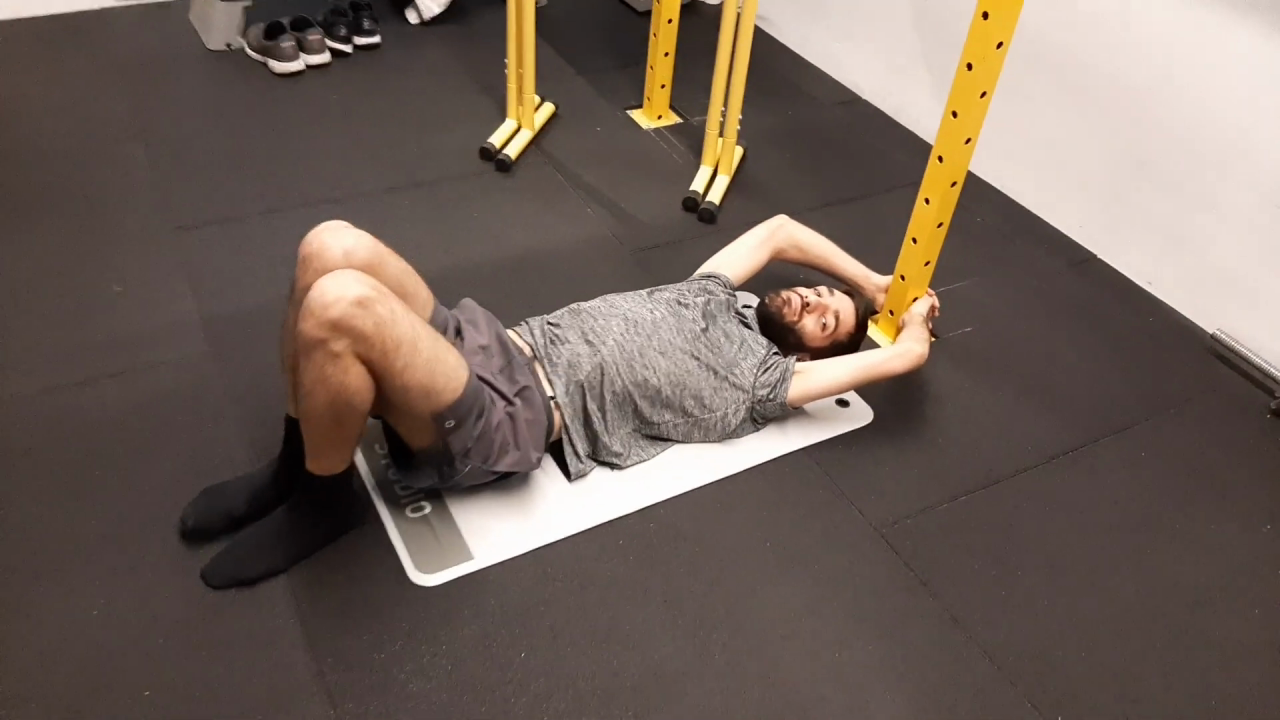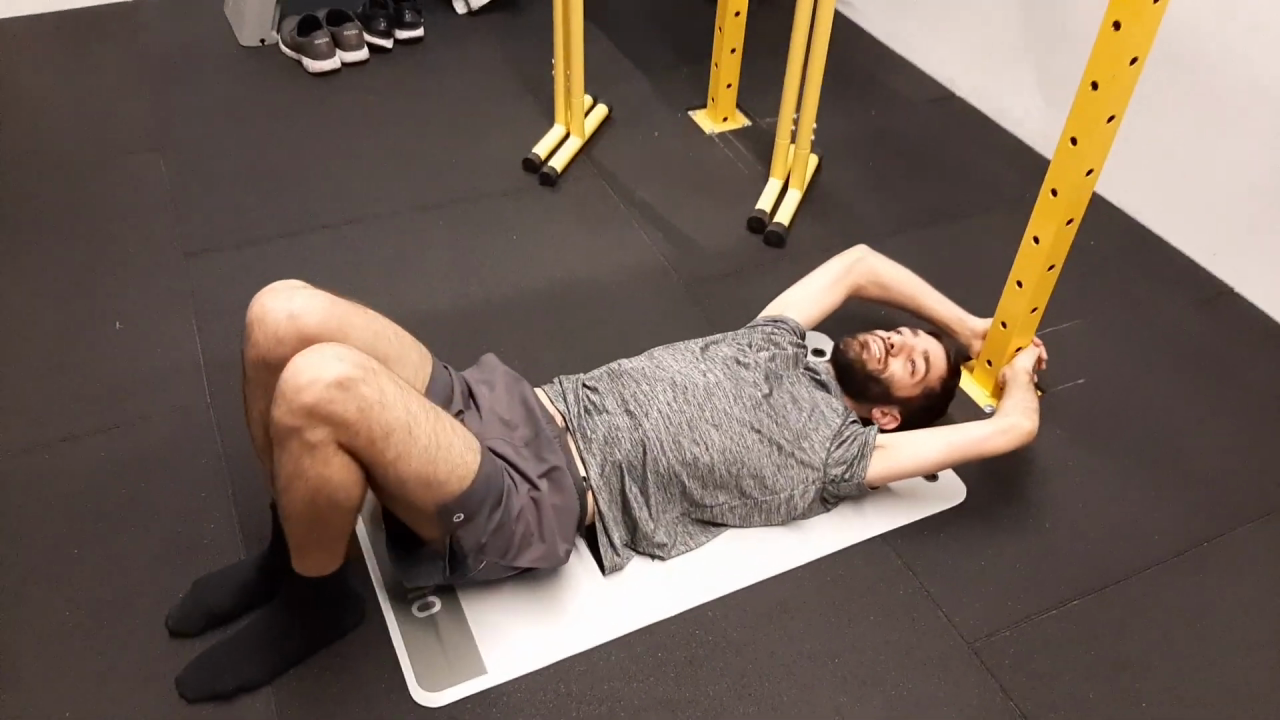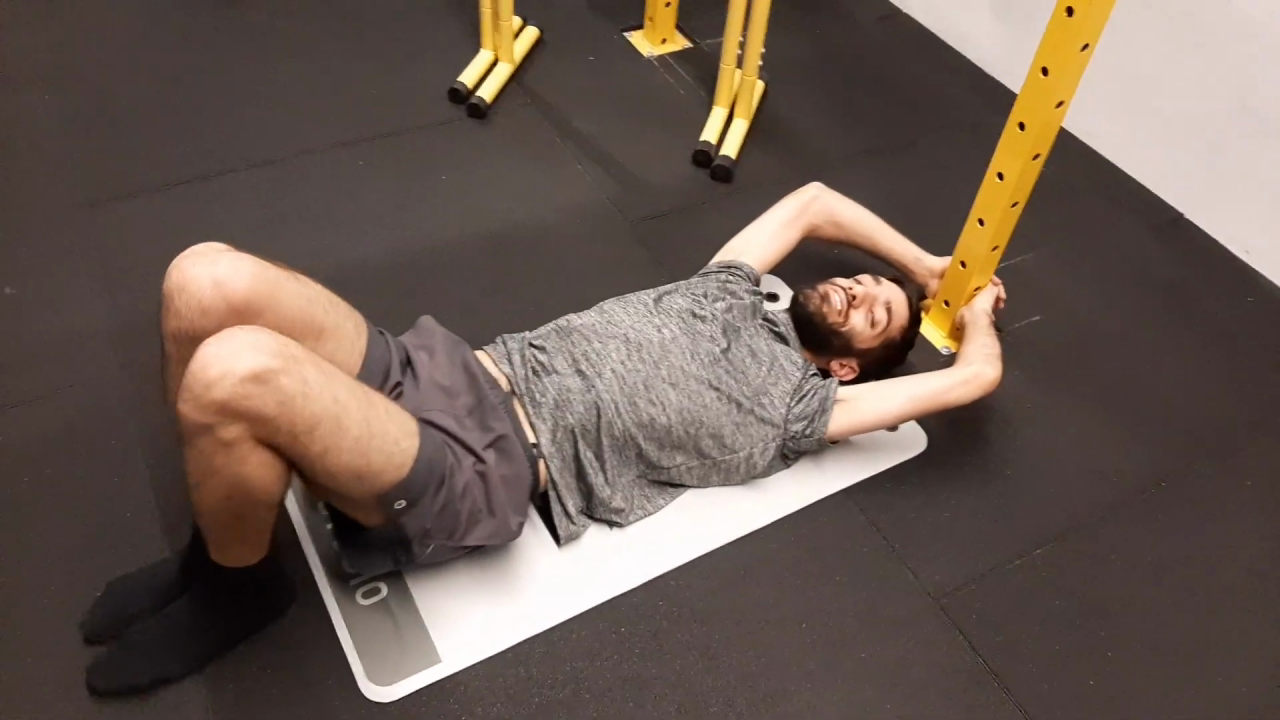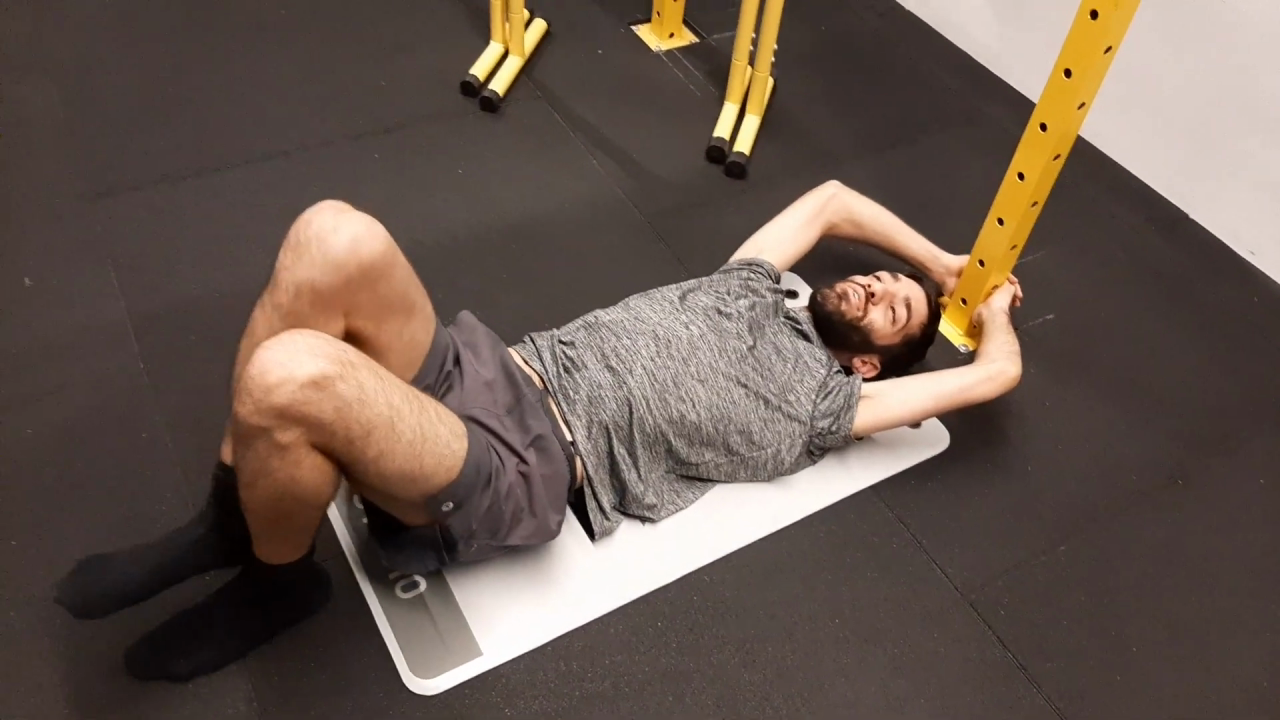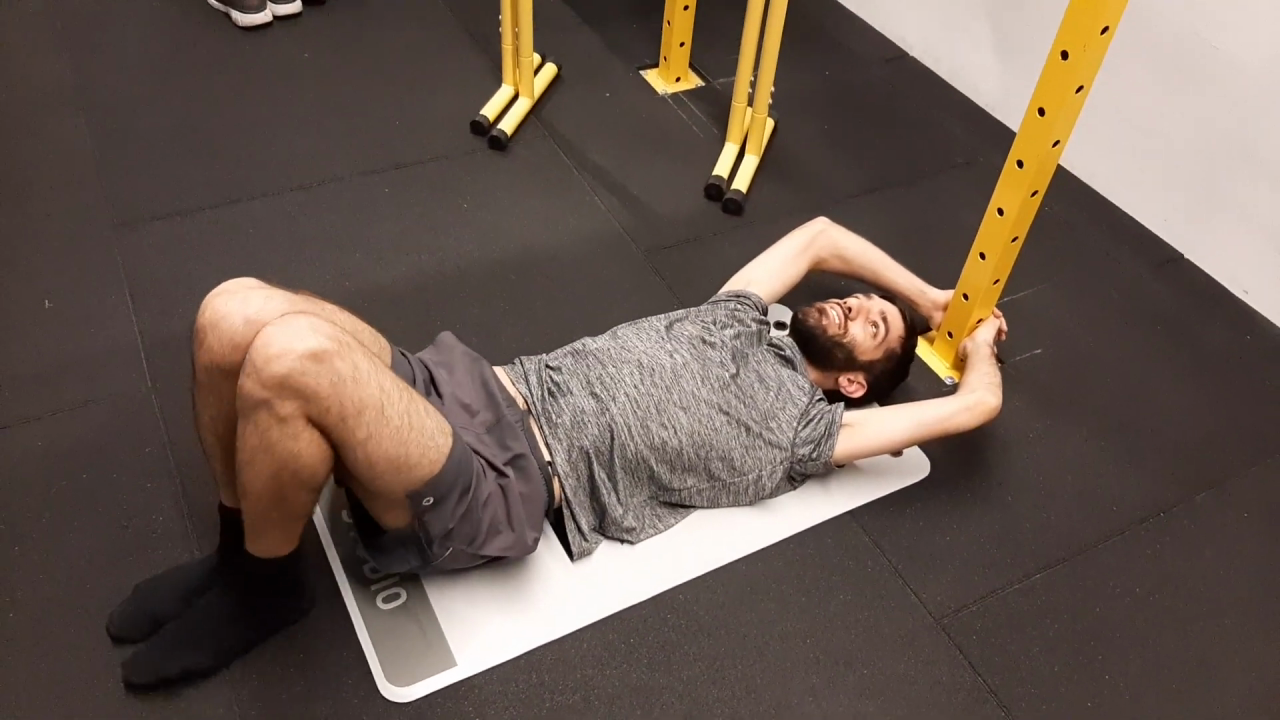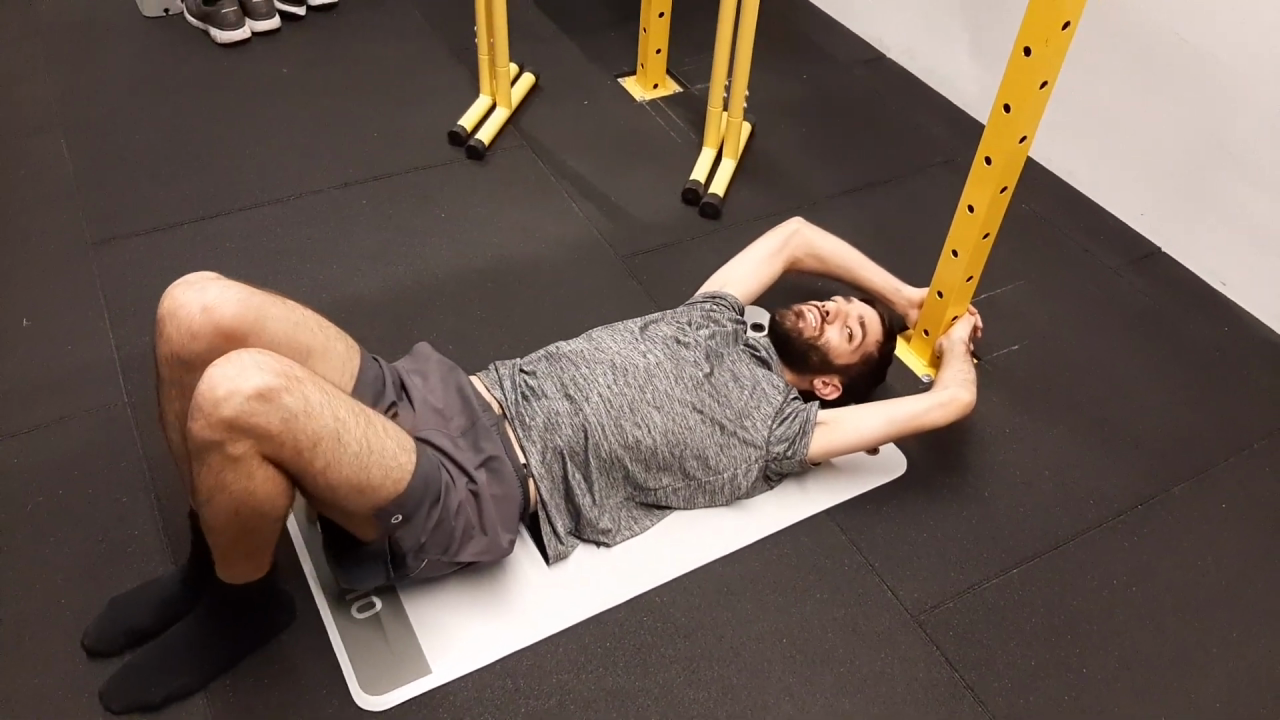
dt=0.7s
person 1, frame 1
left shoulder: (764, 383)
right shoulder: (714, 300)
left elbow: (905, 355)
right elbow: (780, 230)
right wrist: (877, 282)
left hip: (503, 422)
right hip: (493, 346)
left knee: (341, 305)
right knee: (333, 249)
left ankle: (322, 499)
right ankle: (295, 466)
person 1, frame 2
left shoulder: (839, 451)
right shoulder: (779, 348)
left elbow: (1011, 427)
right elbow: (859, 262)
right wrist: (971, 324)
left hip: (532, 500)
right hip: (519, 408)
left knee: (322, 385)
right knee: (283, 316)
left ankle: (313, 599)
right ankle: (291, 549)
person 1, frame 3
left shoulder: (801, 406)
right shoulder: (731, 294)
left elbow: (972, 375)
right elbow: (814, 198)
right wrist: (926, 262)
left hip: (482, 475)
right hip: (455, 372)
left knee: (234, 375)
right knee: (211, 282)
left ankle: (236, 590)
right ankle: (213, 547)
person 1, frame 4
left shoulder: (824, 402)
right shoulder: (754, 293)
left elbow: (993, 374)
right elbow: (831, 197)
right wrist: (942, 259)
left hip: (520, 472)
right hip: (492, 372)
left knee: (290, 379)
right knee: (339, 243)
left ankle: (278, 581)
right ankle: (229, 519)
person 1, frame 5
left shoulder: (806, 431)
right shoulder: (738, 324)
left elbow: (974, 405)
right elbow: (821, 233)
right wrist: (933, 294)
left hip: (497, 489)
right hip: (473, 392)
left knee: (291, 356)
right knee: (235, 319)
left ankle: (264, 586)
right ankle: (241, 545)
person 1, frame 6
left shoulder: (782, 429)
right shoulder: (717, 324)
left elbow: (947, 400)
right elbow: (794, 234)
right wrist: (905, 291)
left hip: (471, 493)
right hip: (450, 395)
left knee: (240, 395)
right knee: (198, 311)
left ankle: (239, 604)
right ankle: (211, 558)
